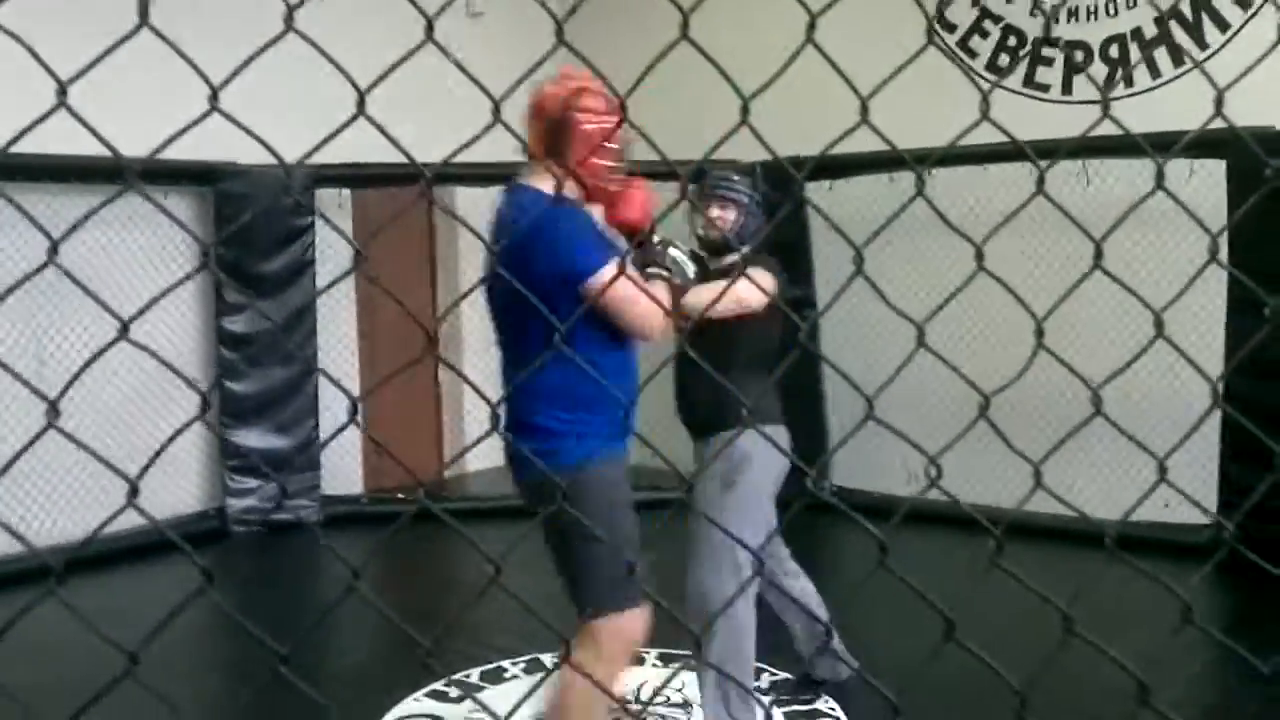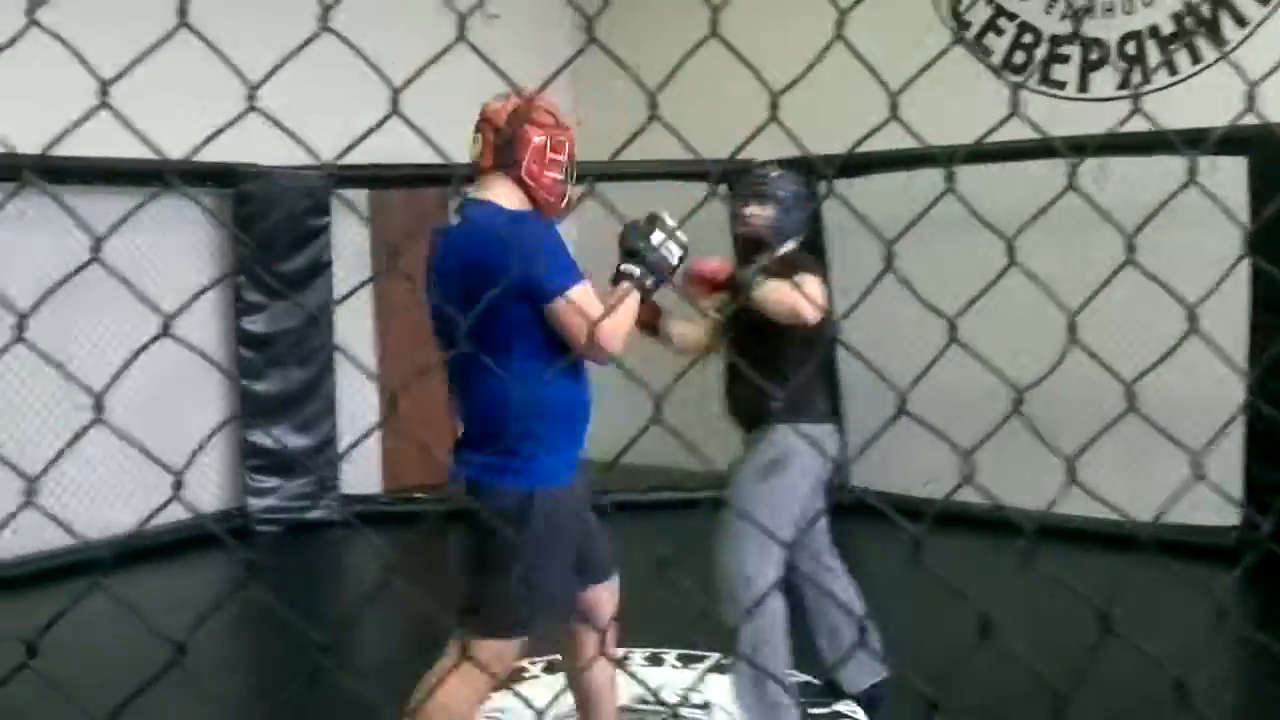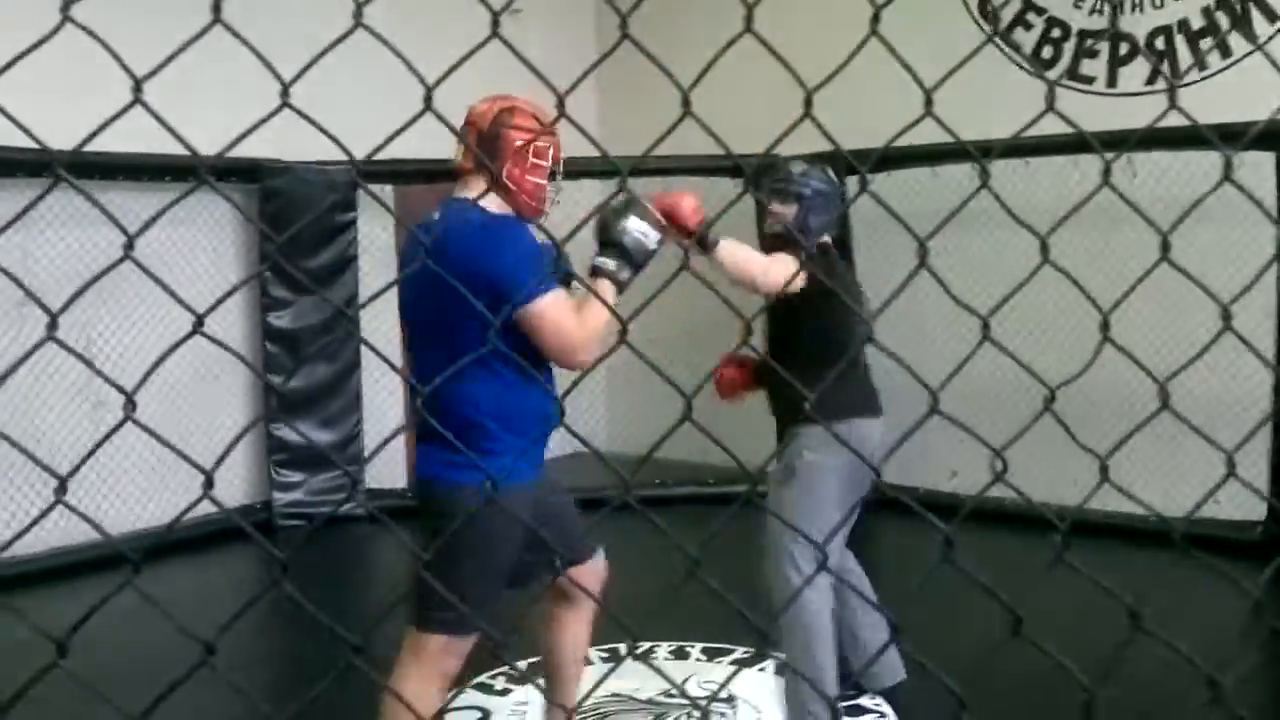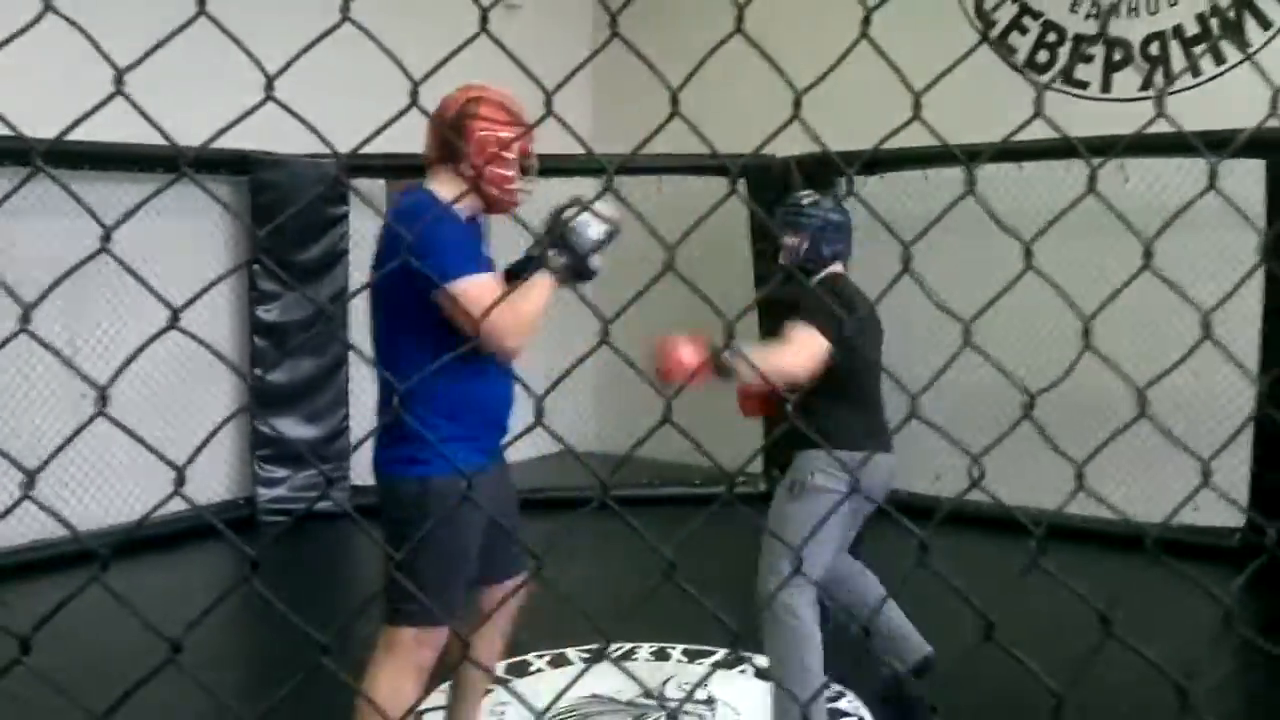
dt=0.2s
person 1, frame 1
left shoulder: (528, 211)
right shoulder: (555, 220)
right elbow: (645, 319)
left wrist: (615, 227)
right wrist: (663, 271)
left hip: (577, 448)
right hip: (570, 454)
left knee: (604, 611)
right knee: (619, 626)
person 1, frame 2
left shoulder: (453, 237)
right shoulder: (521, 232)
right elbow: (601, 341)
right wrist: (640, 270)
left hip: (536, 469)
right hip: (522, 477)
left knee: (596, 599)
right knee: (488, 651)
person 1, frame 3
left shoulder: (439, 230)
right shoulder: (495, 235)
right elbow: (576, 347)
right wrist: (616, 263)
left hip: (513, 463)
right hip: (474, 472)
left knee: (584, 573)
right knee: (440, 643)
person 1, frame 4
left shoulder: (452, 221)
right shoulder: (422, 223)
left elbow: (498, 310)
right elbow: (501, 331)
left wrist: (546, 264)
right wrist: (557, 257)
left hip: (478, 456)
right hip: (431, 464)
left knee: (499, 593)
right knee: (417, 635)
person 2, frame 1
left shoulder: (758, 269)
right shoulder: (699, 275)
left elbow: (732, 299)
left wrist: (678, 296)
left hip: (744, 440)
right hip: (718, 441)
left knee: (715, 580)
right knee: (765, 561)
right ankle: (833, 669)
person 2, frame 2
left shoulder: (799, 267)
right shoulder: (752, 277)
left elbow: (806, 307)
right elbow: (696, 335)
left wrist: (733, 278)
right wrist: (653, 320)
left hip: (792, 437)
right hip: (798, 437)
left knee: (745, 565)
right knee: (813, 558)
person 2, frame 3
left shoulder: (812, 259)
right shoulder: (830, 270)
left elbow: (762, 272)
left wrist: (701, 233)
right wrist: (761, 369)
left hip: (826, 435)
right hip: (856, 429)
left knee: (794, 569)
right knee: (825, 556)
person 2, frame 4
left shoulder: (824, 297)
right shoulder: (851, 302)
left elbow: (791, 364)
left wrist: (711, 360)
right wrist: (754, 377)
left hip: (836, 459)
right hip: (868, 454)
left knee: (785, 582)
right knee: (825, 562)
right ankle: (908, 655)
